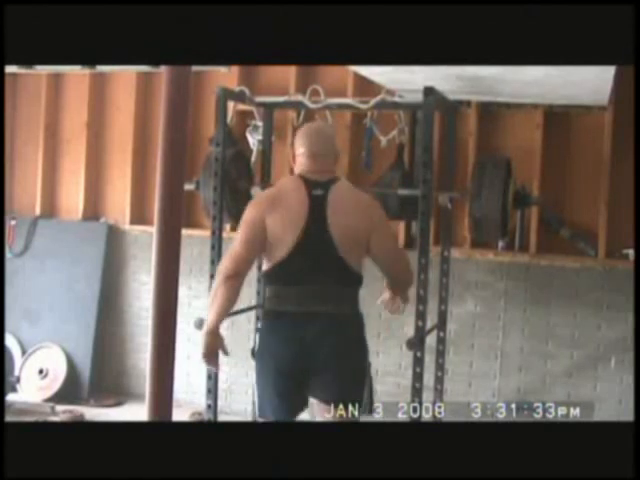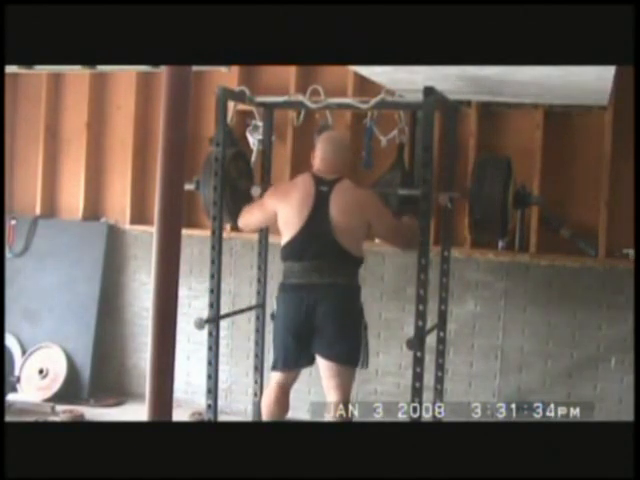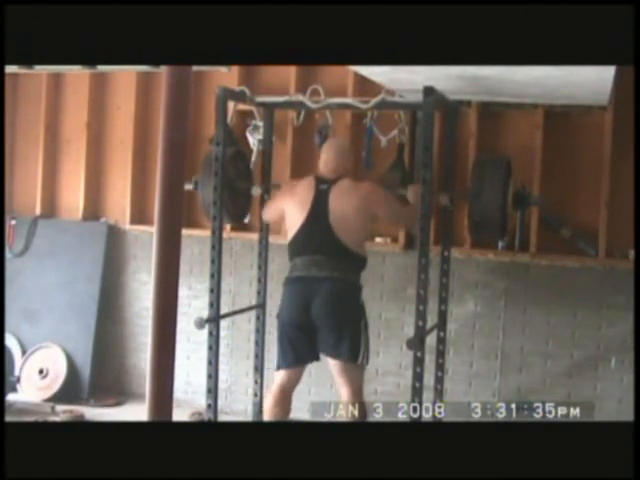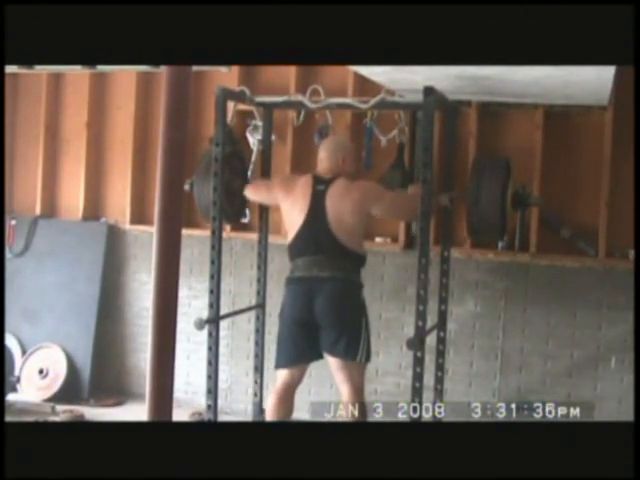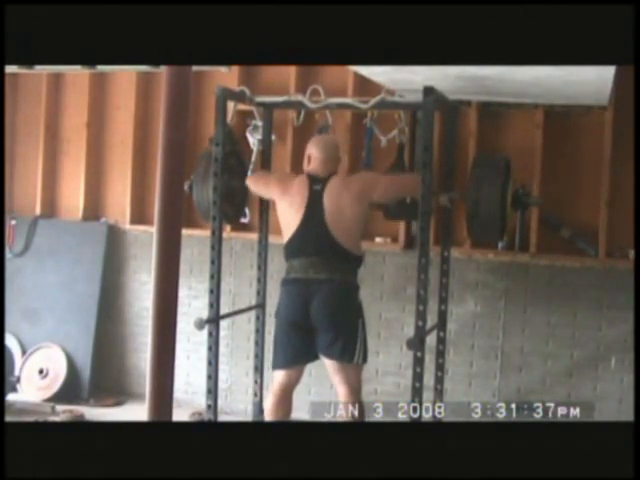
dt=1s
person 1, frame 1
left shoulder: (269, 202)
right shoulder: (364, 207)
left elbow: (231, 273)
right elbow: (401, 275)
left wrist: (211, 328)
right wrist: (397, 294)
left hip: (282, 332)
right hip: (340, 333)
left knee: (276, 417)
person 1, frame 2
left shoulder: (285, 192)
right shoulder: (362, 200)
left elbow: (244, 221)
right elbow: (405, 239)
left wrist: (267, 210)
right wrist: (410, 224)
left hip: (294, 297)
right hip: (339, 301)
left knee: (280, 380)
right knee: (338, 396)
person 1, frame 3
left shoulder: (295, 190)
right shoulder: (363, 193)
left elbow: (267, 214)
right elbow: (411, 218)
right wrist: (415, 200)
left hip: (296, 292)
right hip: (339, 294)
left knee: (283, 380)
right knee: (350, 389)
person 1, frame 4
left shoulder: (290, 188)
right shoulder: (361, 193)
left elbow: (251, 190)
right elbow: (413, 207)
right wrist: (417, 194)
left hip: (298, 293)
right hip: (341, 294)
left knee: (285, 381)
right knee: (351, 387)
person 1, frame 5
left shoulder: (285, 187)
right shoulder: (358, 188)
left elbow: (252, 178)
right elbow: (416, 184)
left hip: (294, 294)
right hip: (337, 295)
left knee: (282, 382)
right knee: (347, 388)
